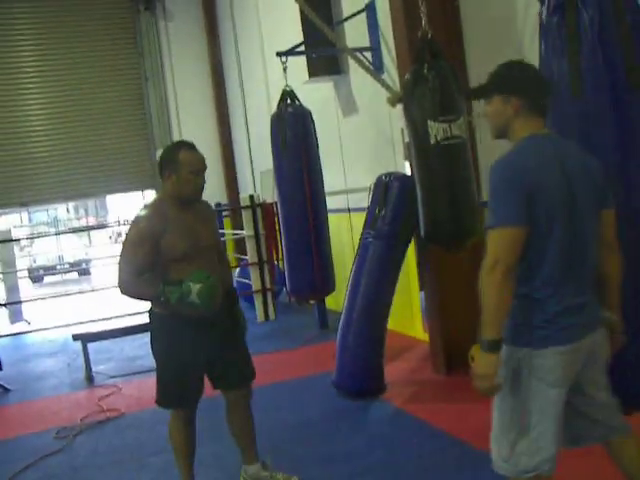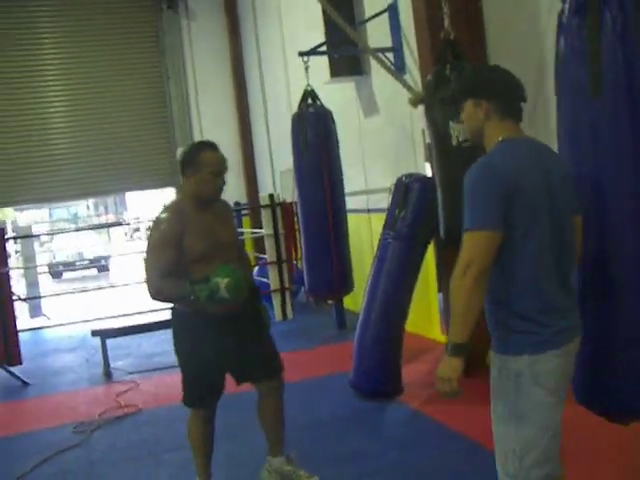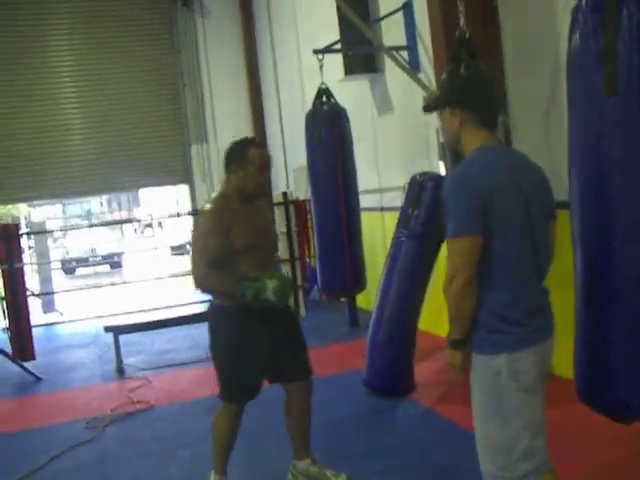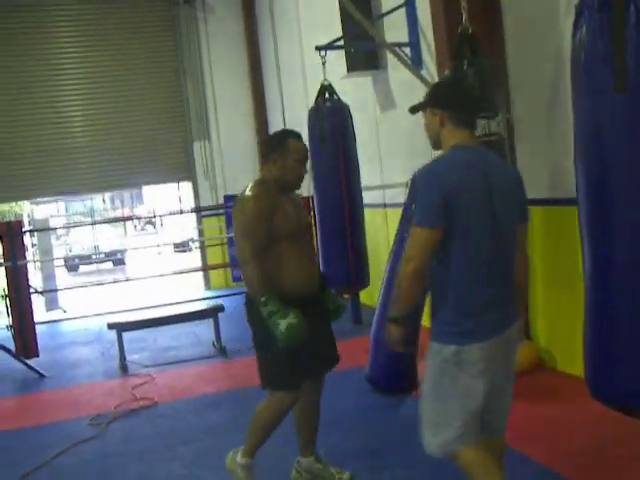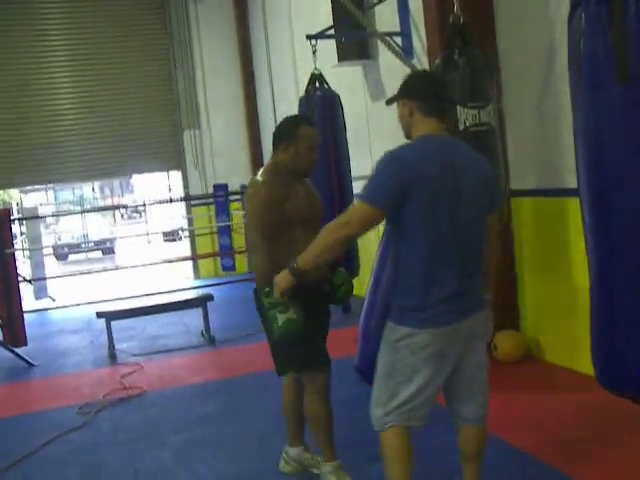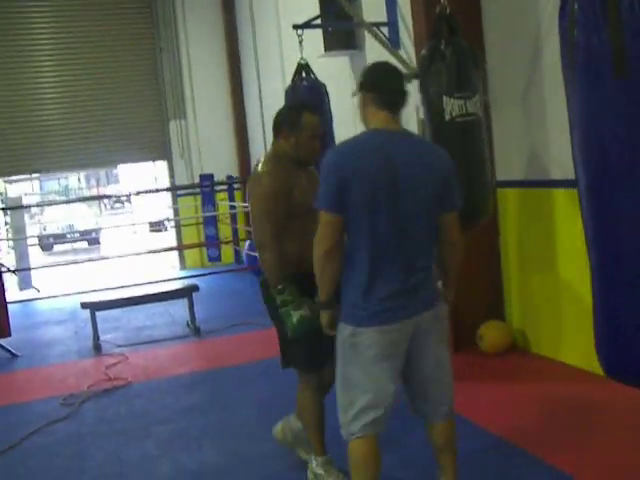
dt=0.3s
person 1, frame 1
left shoulder: (510, 169)
right shoulder: (584, 162)
left elbow: (500, 265)
left wrist: (488, 345)
left hip: (537, 339)
right hip: (588, 326)
person 1, frame 2
left shoulder: (488, 171)
right shoulder: (555, 163)
left elbow: (472, 268)
right elbow: (574, 245)
left wrist: (455, 348)
left hip: (524, 340)
right hip: (562, 325)
right knee: (538, 436)
person 1, frame 3
left shoulder: (465, 179)
right shoulder: (531, 171)
left elbow: (461, 275)
right elbow: (546, 250)
left wrist: (457, 340)
left hip: (501, 340)
right hip: (535, 326)
right knee: (504, 439)
person 1, frame 4
left shoulder: (434, 176)
right shoulder: (505, 172)
left elbow: (415, 262)
right elbow: (520, 252)
left wrist: (397, 317)
left hip: (458, 334)
right hip: (502, 323)
left knee: (449, 434)
right knee: (489, 424)
person 1, frame 5
left shoulder: (401, 162)
right shoulder: (480, 165)
left elbow: (346, 229)
right elbow: (490, 241)
left wrist: (294, 271)
left hip: (419, 319)
right hip: (472, 312)
left knee: (392, 414)
right knee: (471, 411)
person 1, frame 6
left shoulder: (341, 159)
right shoulder: (436, 159)
left elbow: (327, 247)
right elbow: (450, 239)
left wrist: (327, 302)
right wrist: (446, 287)
left hip: (367, 314)
right hip: (425, 307)
left knee: (362, 420)
right knee: (437, 405)
person 2, frame 1
left shoulder: (205, 211)
right shoulder: (149, 223)
right elbow: (128, 282)
left wrist: (233, 303)
right wrist: (176, 294)
left hip: (218, 318)
right hip: (176, 327)
left knee: (240, 392)
right knee: (183, 409)
person 2, frame 2
left shoulder: (224, 210)
right shoulder: (170, 223)
right elbow: (157, 287)
left wrist: (255, 297)
right wrist: (207, 290)
left hip: (242, 313)
right hip: (199, 324)
left knee: (271, 384)
right knee: (204, 408)
person 2, frame 3
left shoulder: (261, 207)
right shoulder: (215, 215)
right elbow: (203, 277)
left wrist: (280, 293)
right wrist: (253, 289)
left hip: (275, 313)
right hip: (236, 320)
left knee: (300, 388)
right knee: (234, 403)
person 2, frame 4
left shoulder: (291, 197)
right shoulder: (255, 201)
right elbow: (248, 262)
left wrist: (323, 290)
right wrist: (272, 309)
left hip: (307, 304)
right hip: (279, 310)
left knee: (313, 385)
right knee: (286, 394)
person 2, frame 5
left shoulder: (300, 183)
right shoulder: (266, 187)
right elbow: (257, 248)
left wrist: (330, 272)
right wrist: (272, 300)
left hip: (310, 291)
right hip: (287, 296)
left knee: (298, 376)
right knee: (316, 378)
person 2, frame 6
left shoulder: (303, 169)
right shoulder: (269, 177)
right elbow: (266, 244)
right wrist: (284, 297)
left hip: (319, 281)
right hip: (294, 286)
left knee: (331, 365)
right knee: (312, 373)
left ankle: (292, 427)
